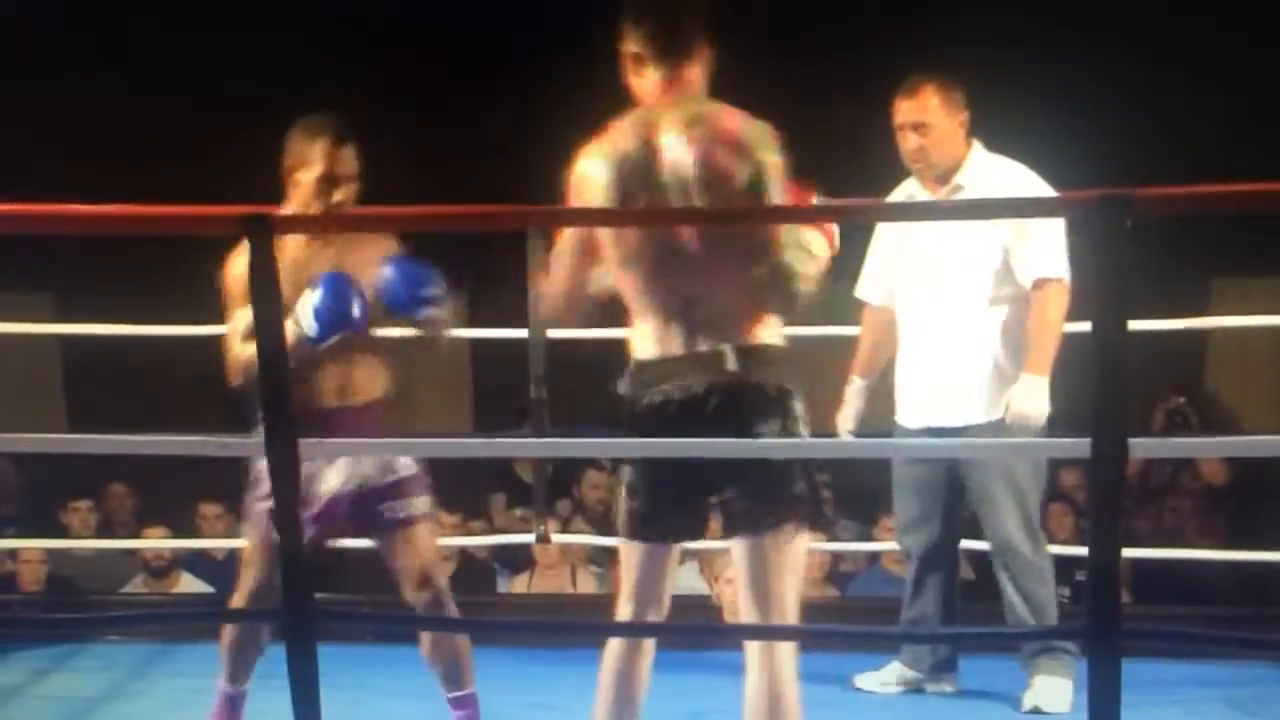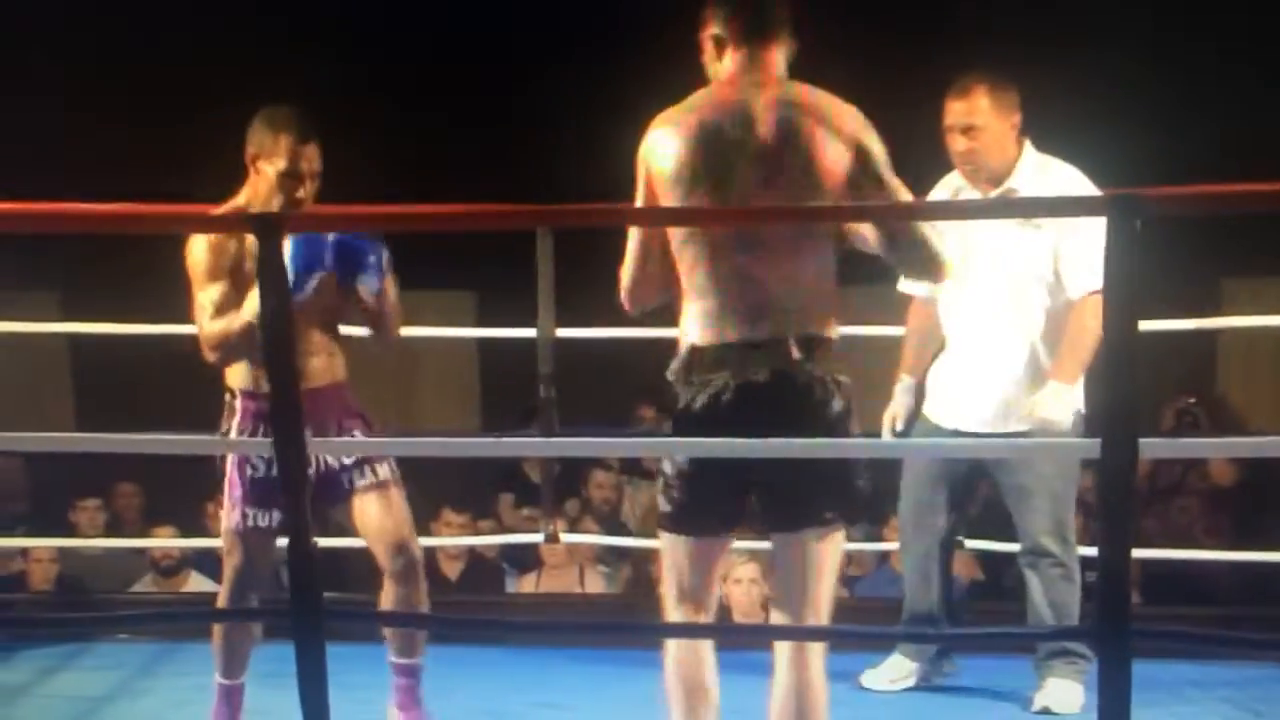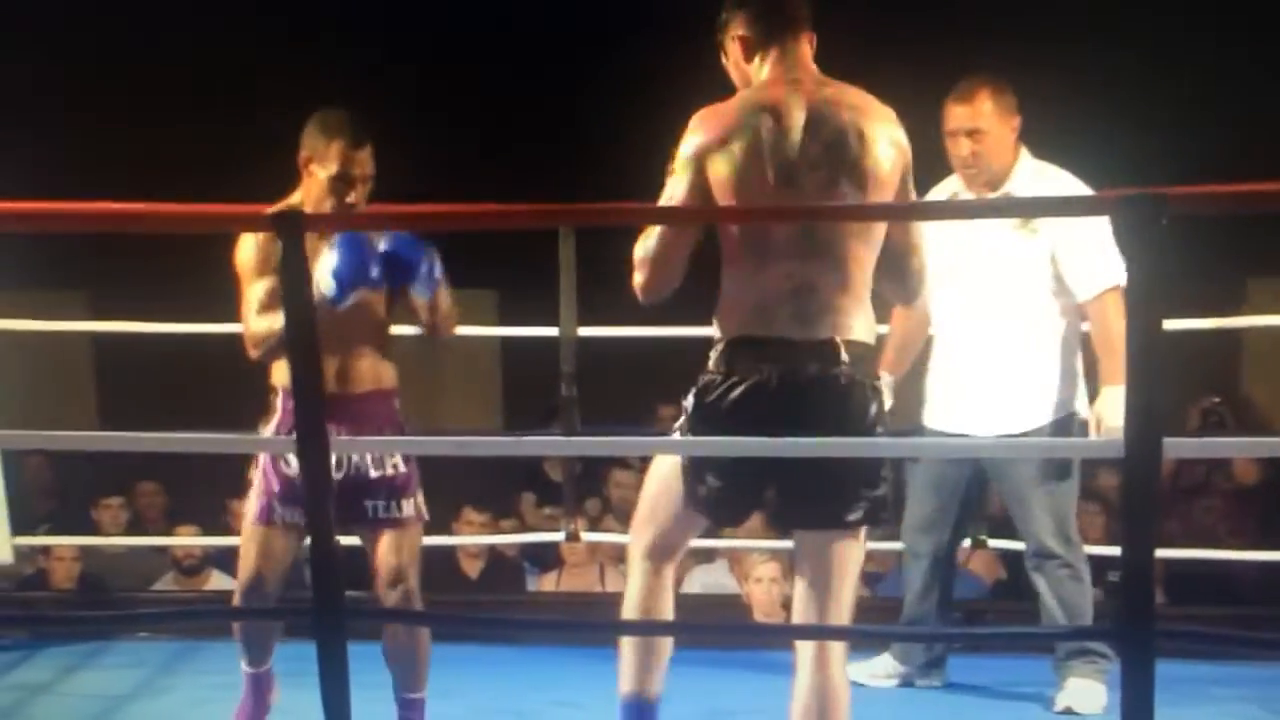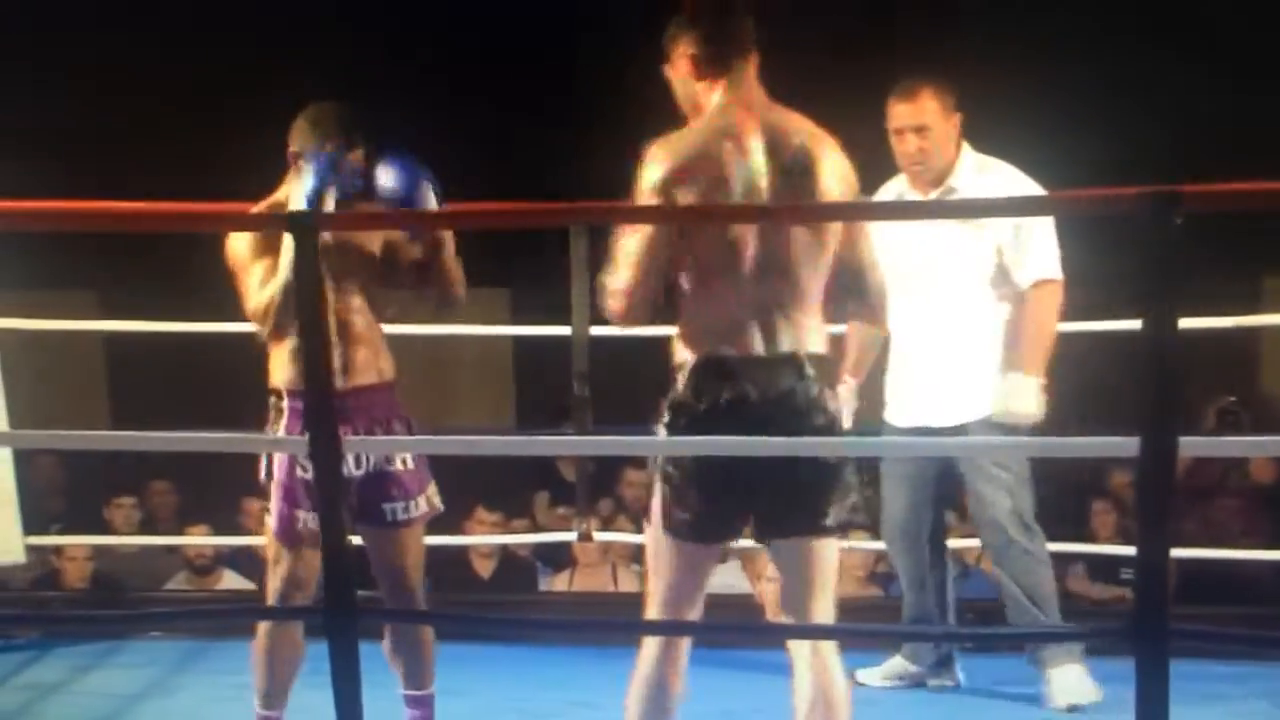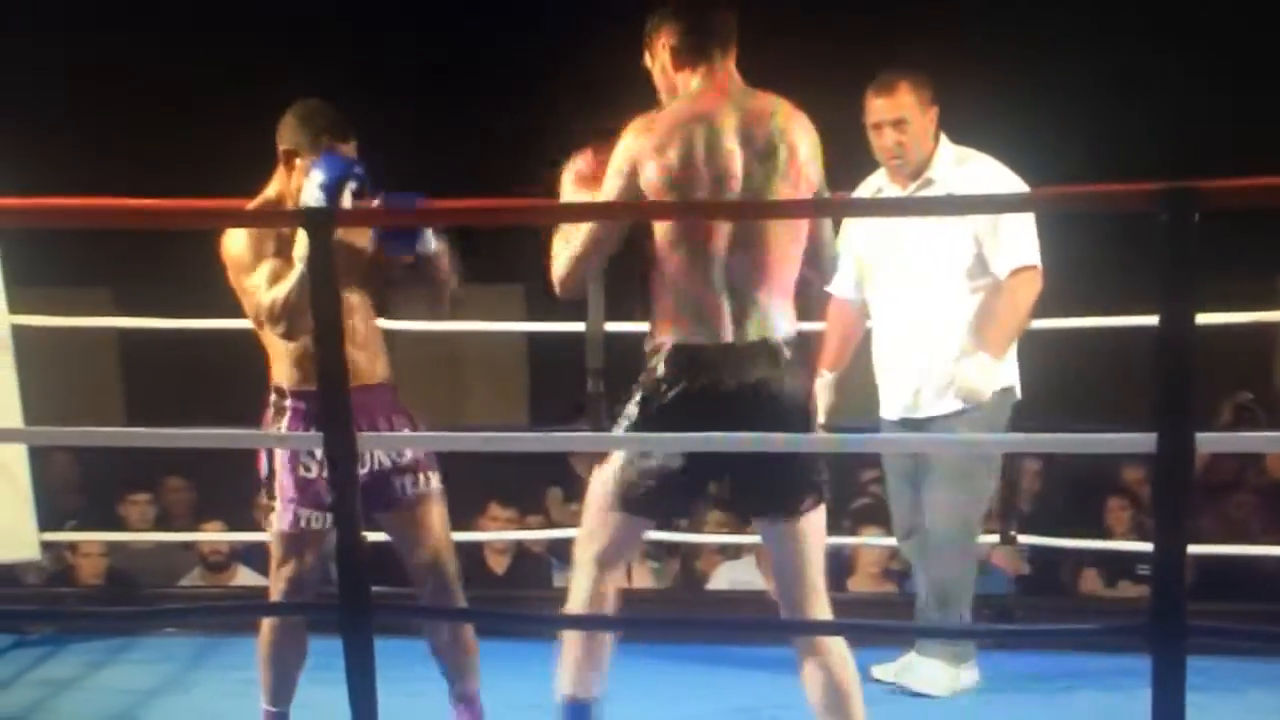
dt=0.3s
person 1, frame 1
left shoulder: (593, 160)
right shoulder: (745, 138)
left elbow: (554, 307)
right elbow: (790, 285)
right wrist: (820, 245)
left hip: (655, 394)
right hip: (750, 390)
left knee: (636, 614)
right knee: (772, 635)
person 1, frame 2
left shoulder: (665, 134)
right shoulder: (837, 124)
left elbow: (635, 293)
right elbow: (929, 262)
left hip: (707, 385)
right hip: (805, 384)
left knee: (687, 613)
right knee: (800, 633)
person 1, frame 3
left shoulder: (713, 130)
right shoulder: (882, 126)
left elbow: (649, 281)
right elbow: (910, 283)
left hip: (744, 379)
right hip: (842, 382)
left knee: (649, 555)
right knee: (823, 630)
person 1, frame 4
left shoulder: (677, 156)
right shoulder: (828, 153)
left elbow: (624, 305)
left wrist: (633, 225)
left hip: (714, 398)
right hip: (804, 398)
left knee: (668, 622)
right knee: (812, 632)
person 1, frame 5
left shoulder: (649, 142)
right shoulder: (797, 131)
left elbow: (569, 276)
left wrist: (579, 192)
left hip: (683, 385)
right hip: (775, 382)
left knee: (596, 556)
right knee: (807, 608)
person 2, frame 1
left shoulder: (1016, 190)
right shoulder: (898, 205)
left elbow: (1050, 288)
right elbow: (881, 307)
left wrist: (1032, 377)
right wrist: (858, 386)
left hip: (997, 406)
right hip: (918, 407)
left knee: (1014, 537)
right knee: (921, 538)
left ankle: (1050, 663)
right ankle: (927, 657)
person 2, frame 2
left shoulder: (1066, 192)
right shoulder: (942, 198)
left elbow: (1092, 300)
left wrist: (1061, 384)
right wrist: (906, 383)
left hip: (1035, 410)
right hip: (950, 404)
left knee: (1046, 542)
right knee: (919, 523)
left ankle: (1063, 668)
right ankle: (921, 648)
person 2, frame 3
left shoulder: (1062, 198)
right shoulder: (937, 205)
left elbow: (1104, 297)
right elbow: (915, 307)
left wrist: (1112, 388)
right wrist: (884, 381)
left hip: (1031, 412)
right hip: (947, 410)
left knee: (1051, 544)
right knee: (925, 534)
left ankle: (1082, 666)
right ankle: (918, 654)
person 2, frame 4
left shoulder: (1005, 190)
right shoulder: (884, 204)
left elbow: (1044, 287)
left wrist: (1026, 375)
right wrist: (848, 381)
left hip: (986, 400)
right hip: (909, 403)
left knee: (1008, 527)
right knee: (906, 531)
left ankle: (1059, 657)
right ankle: (928, 654)
person 2, frame 5
left shoulder: (984, 181)
right shoulder: (865, 199)
left elbow: (1024, 275)
right elbow: (848, 298)
left wrist: (991, 355)
right wrist: (826, 376)
left hip: (968, 392)
right hip: (900, 397)
left knee: (947, 522)
right knee: (916, 529)
left ankle: (943, 651)
right ankle: (947, 649)
person 3, frame 1
left shoulder: (378, 246)
right shoulder: (254, 257)
left elbow: (426, 335)
right elbow: (240, 365)
left wrist: (429, 308)
right wrist: (295, 334)
left hip: (372, 433)
right hip: (299, 439)
left knee: (428, 587)
right knee: (257, 593)
person 3, frame 2
left shoulder: (330, 232)
right shoulder: (217, 240)
left elbow: (389, 328)
right elbow: (214, 343)
left wrist: (377, 278)
left hip: (333, 411)
right hip: (262, 421)
left knee: (403, 553)
right knee: (244, 578)
person 3, frame 3
left shoulder: (386, 233)
right shoulder: (268, 238)
left elbow: (443, 331)
right elbow: (259, 343)
left wrist: (429, 290)
right wrist: (319, 296)
left hip: (377, 422)
right hip: (300, 423)
left knee: (400, 588)
right knee: (256, 579)
person 3, frame 4
left shoulder: (374, 218)
right shoulder: (256, 230)
left elbow: (451, 291)
right elbow: (273, 323)
left wrist: (432, 220)
right wrist: (301, 229)
left hip: (379, 414)
right hip: (305, 422)
left knee: (405, 587)
right knee: (290, 591)
person 3, frame 5
right shoulder: (248, 236)
right elbow: (283, 321)
left wrist: (428, 245)
right wrist: (309, 228)
left hip: (380, 412)
right hip: (305, 423)
left knee: (440, 574)
right knee: (292, 589)
